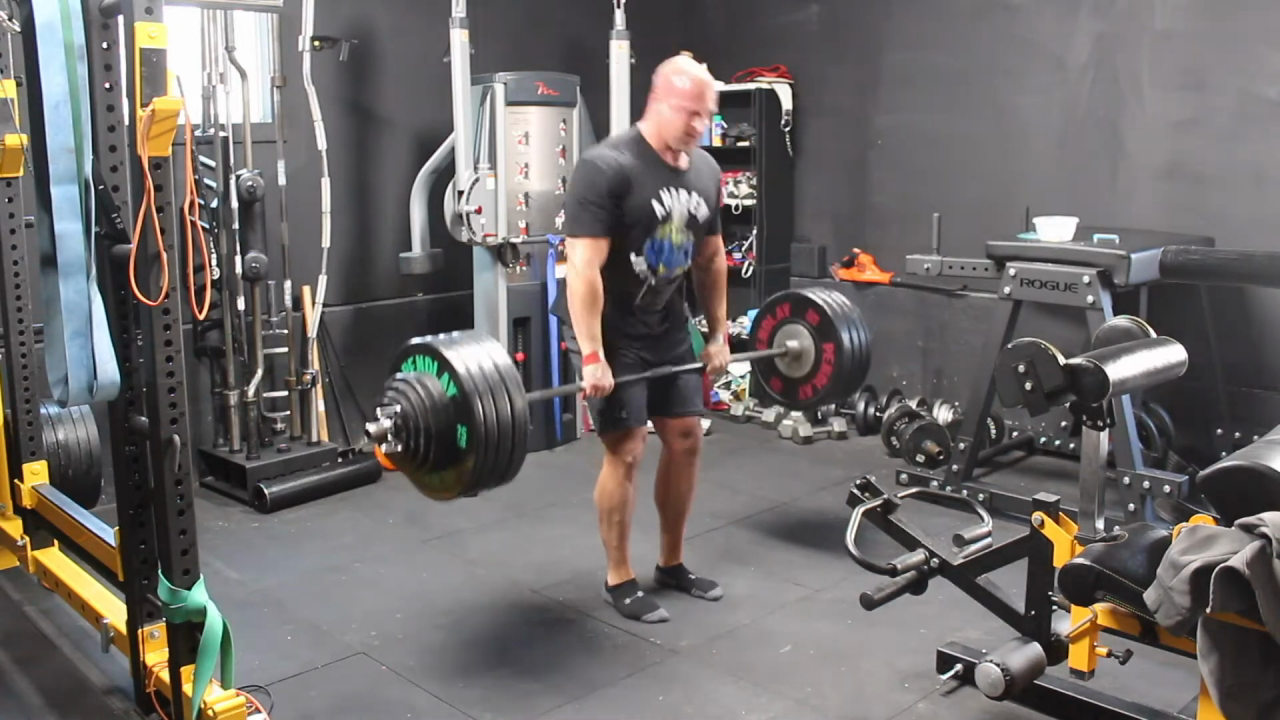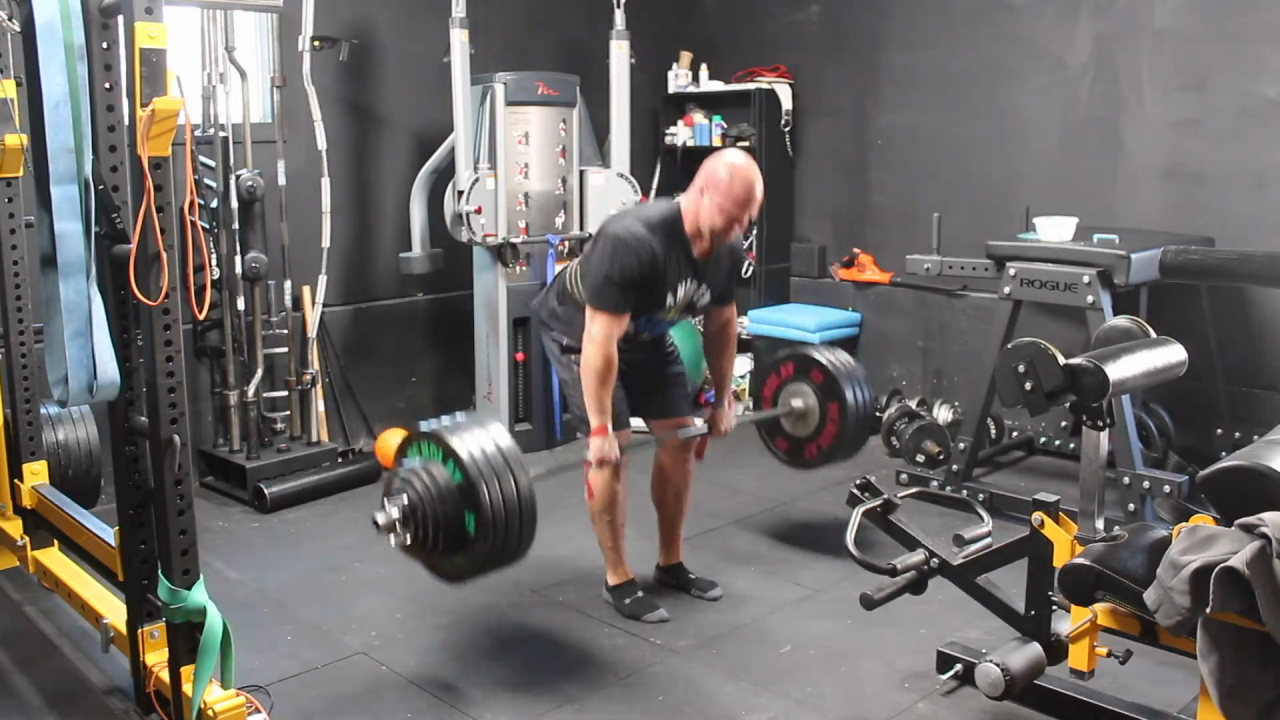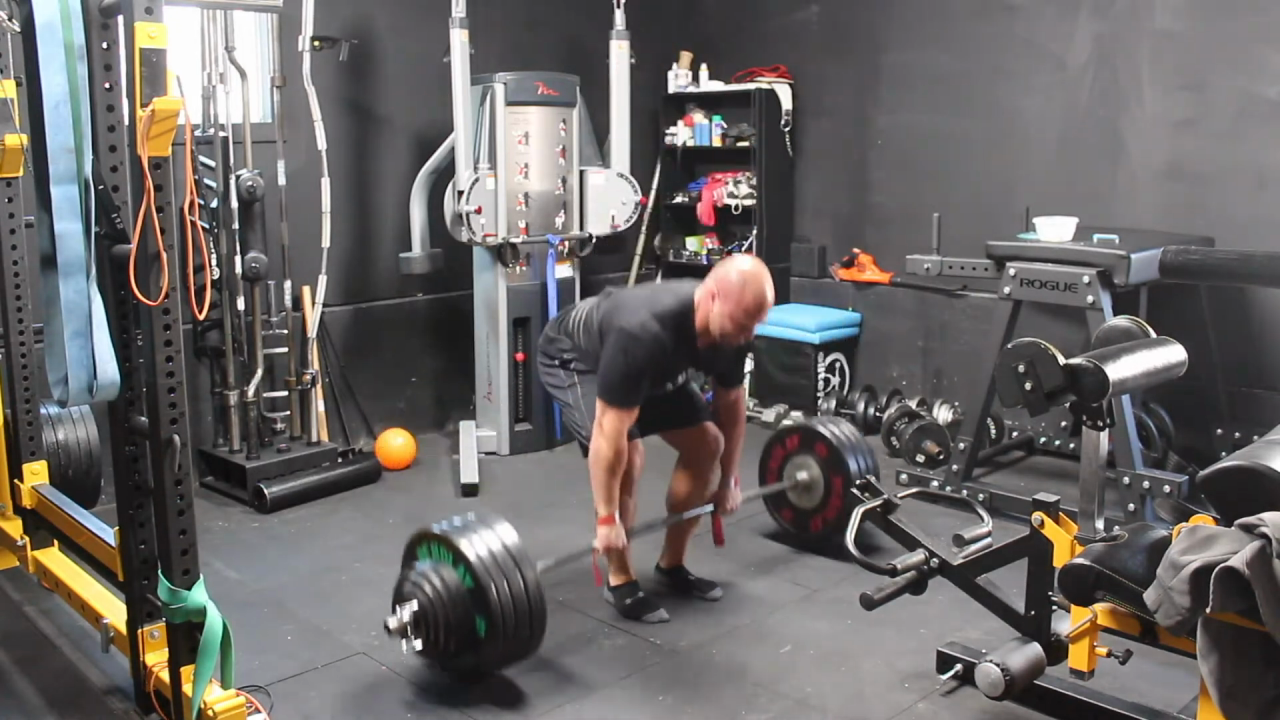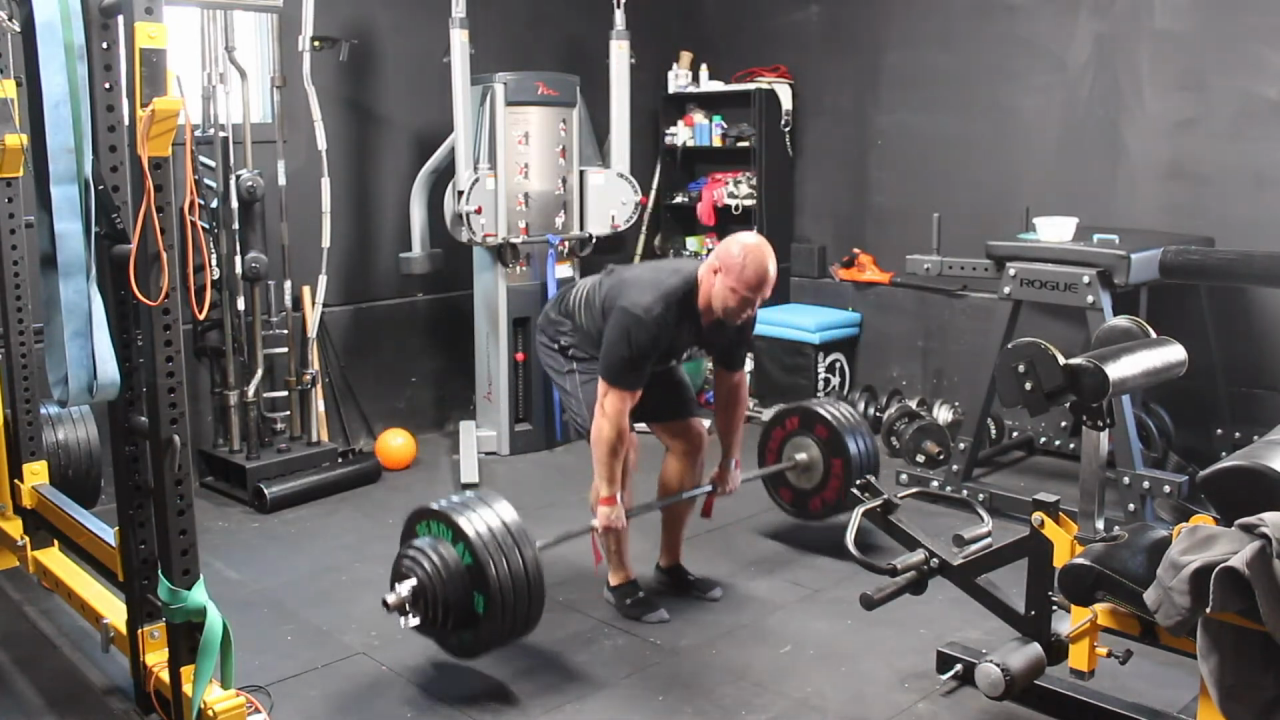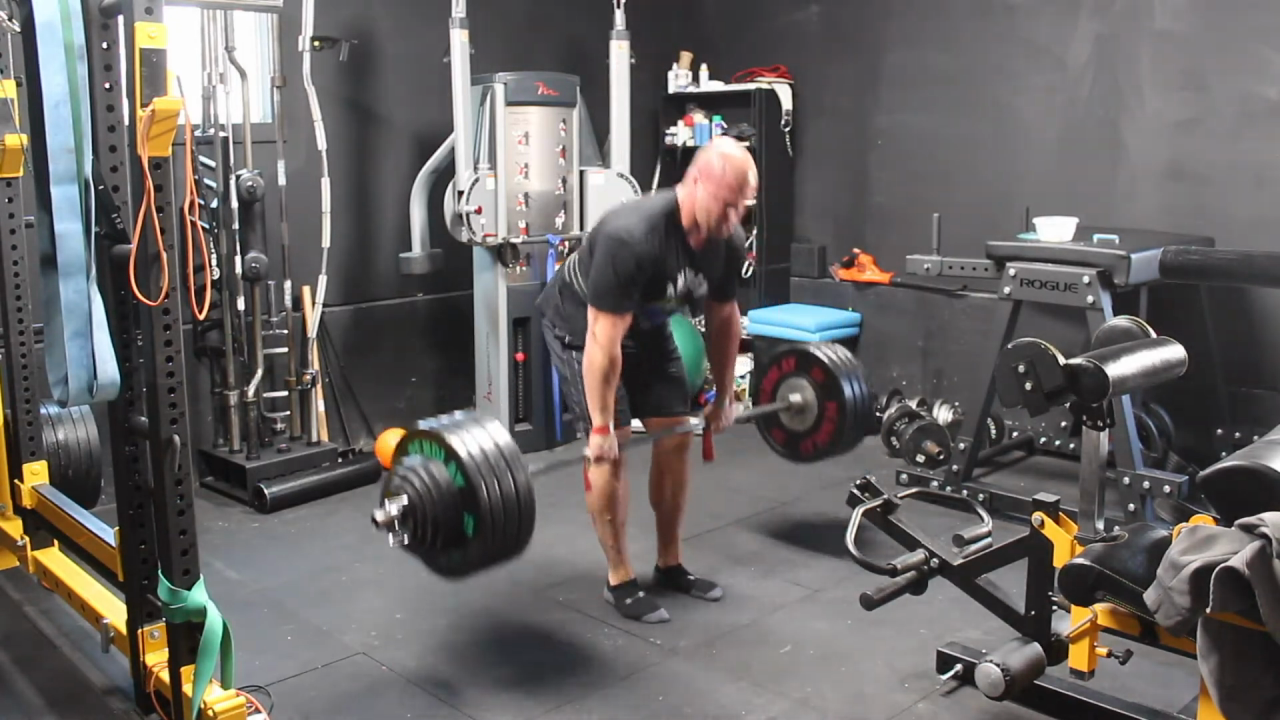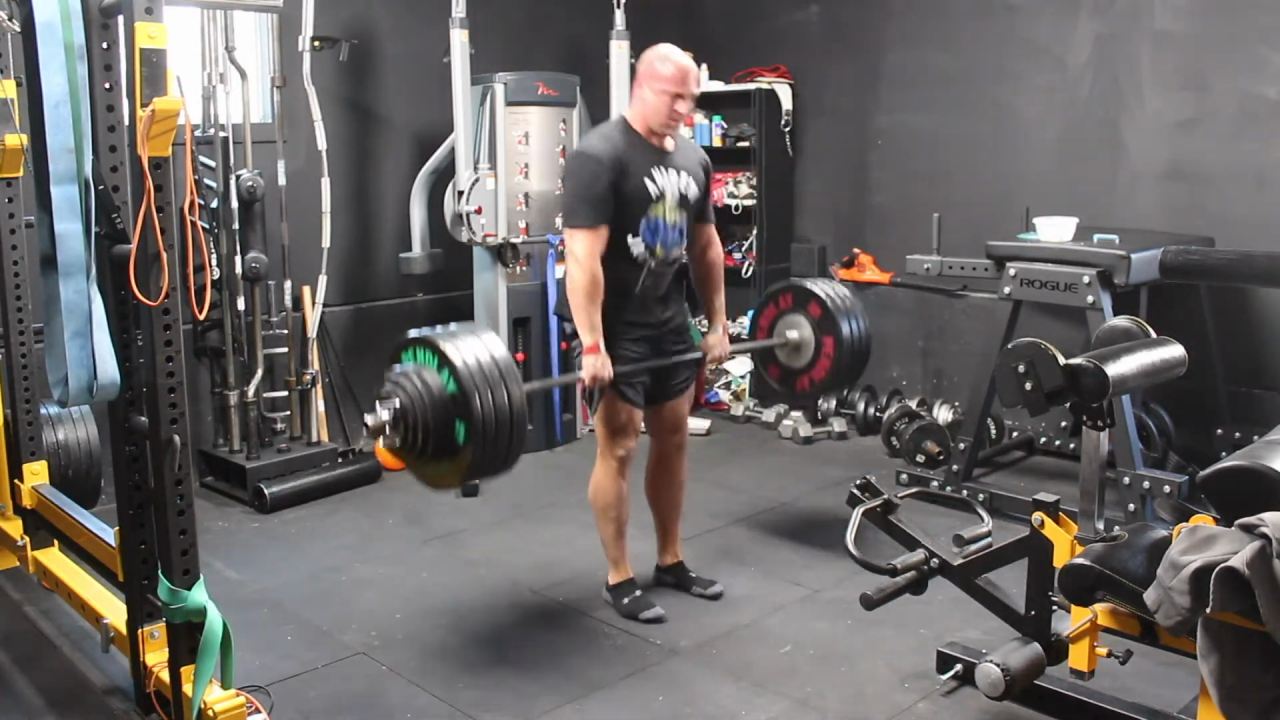
dt=0.3s
person 1, frame 1
left shoulder: (704, 171)
right shoulder: (606, 168)
left elbow: (711, 258)
right elbow: (584, 268)
left wrist: (717, 335)
right wrist: (592, 357)
left hip: (667, 328)
right hip: (610, 328)
left knee: (686, 440)
right knee: (624, 451)
left ankle: (672, 565)
right ankle: (619, 581)
person 1, frame 2
left shoulder: (727, 247)
right shoulder: (632, 241)
left elbow: (721, 323)
right elbow: (601, 342)
left wrist: (723, 398)
right wrist: (599, 431)
left hip: (646, 337)
right hip: (576, 328)
left knee: (680, 440)
right knee: (614, 455)
left ankle: (671, 564)
right ankle: (618, 580)
person 1, frame 3
left shoulder: (732, 328)
right shoulder: (643, 331)
left elbow: (730, 404)
right elbow: (611, 432)
left wrist: (729, 480)
right wrist: (607, 519)
right hip: (575, 358)
left knee: (706, 444)
right knee: (627, 457)
left ankle: (671, 565)
right ankle: (620, 582)
person 1, frame 4
left shoulder: (736, 312)
right shoulder: (646, 311)
left elbow: (732, 385)
right elbow: (613, 411)
left wrist: (730, 462)
right wrist: (608, 499)
right hip: (575, 341)
left knee: (690, 439)
right knee: (621, 451)
left ankle: (670, 565)
right ankle: (619, 580)
person 1, frame 5
left shoulder: (726, 243)
right shoulder: (631, 237)
left elbow: (724, 321)
right elbow: (604, 341)
left wrist: (724, 399)
right wrist: (599, 428)
left hip: (645, 328)
right hip: (580, 325)
left knee: (676, 440)
right knee: (612, 454)
left ankle: (670, 566)
right ankle: (619, 581)
person 1, frame 6
left shoulder: (693, 158)
right shoulder: (599, 155)
left elbow: (707, 245)
right elbow: (583, 259)
left wrist: (717, 323)
right wrist: (592, 348)
left hip: (666, 314)
right hip: (610, 317)
left knee: (672, 437)
right knee: (618, 443)
left ankle: (671, 562)
right ankle: (619, 580)
